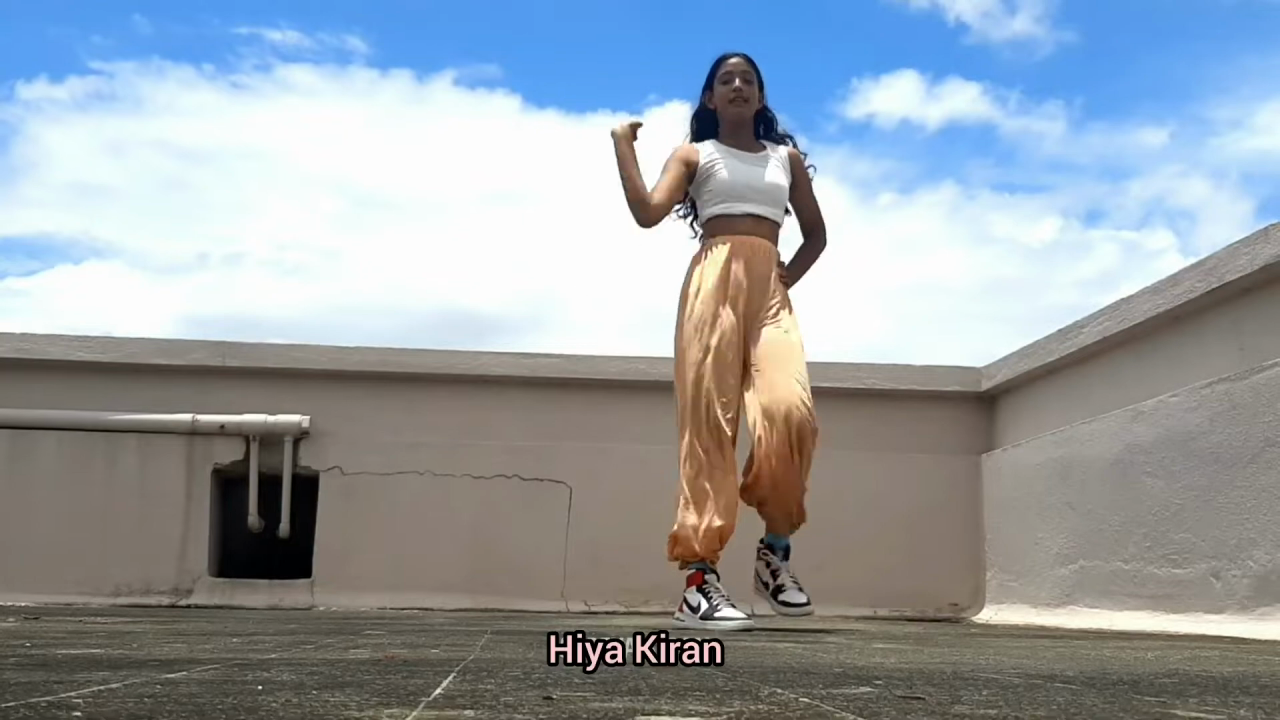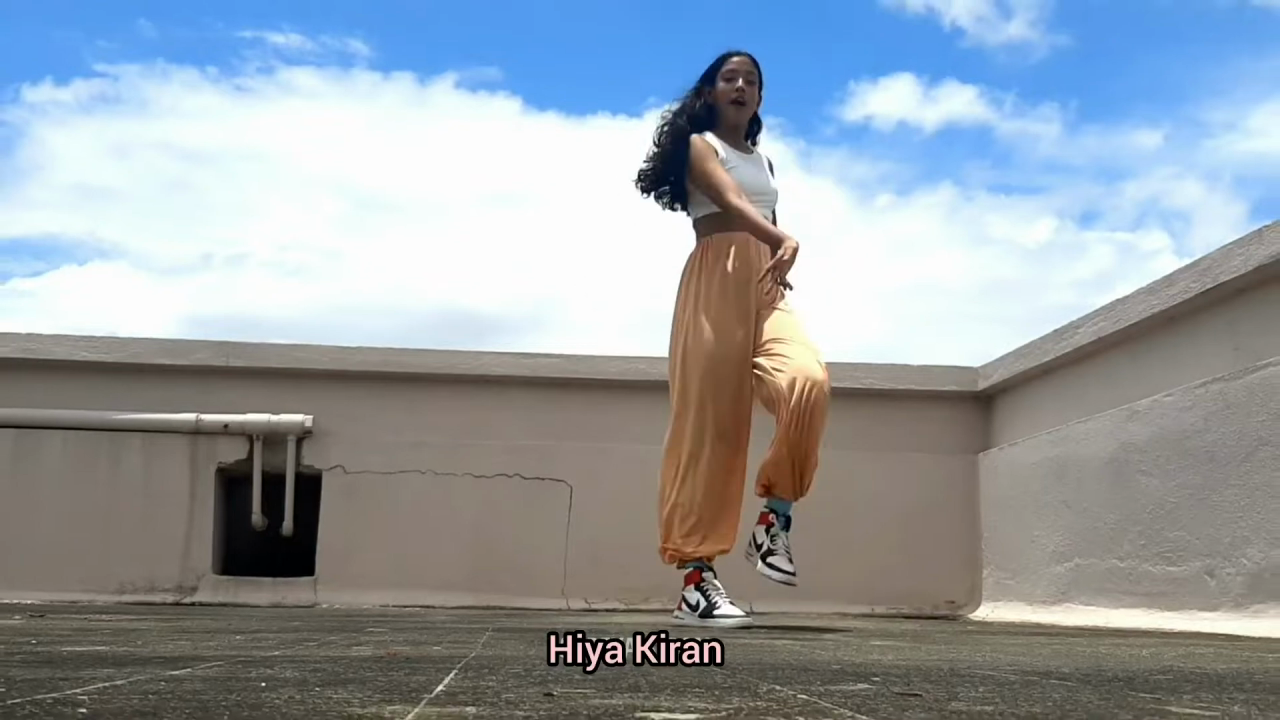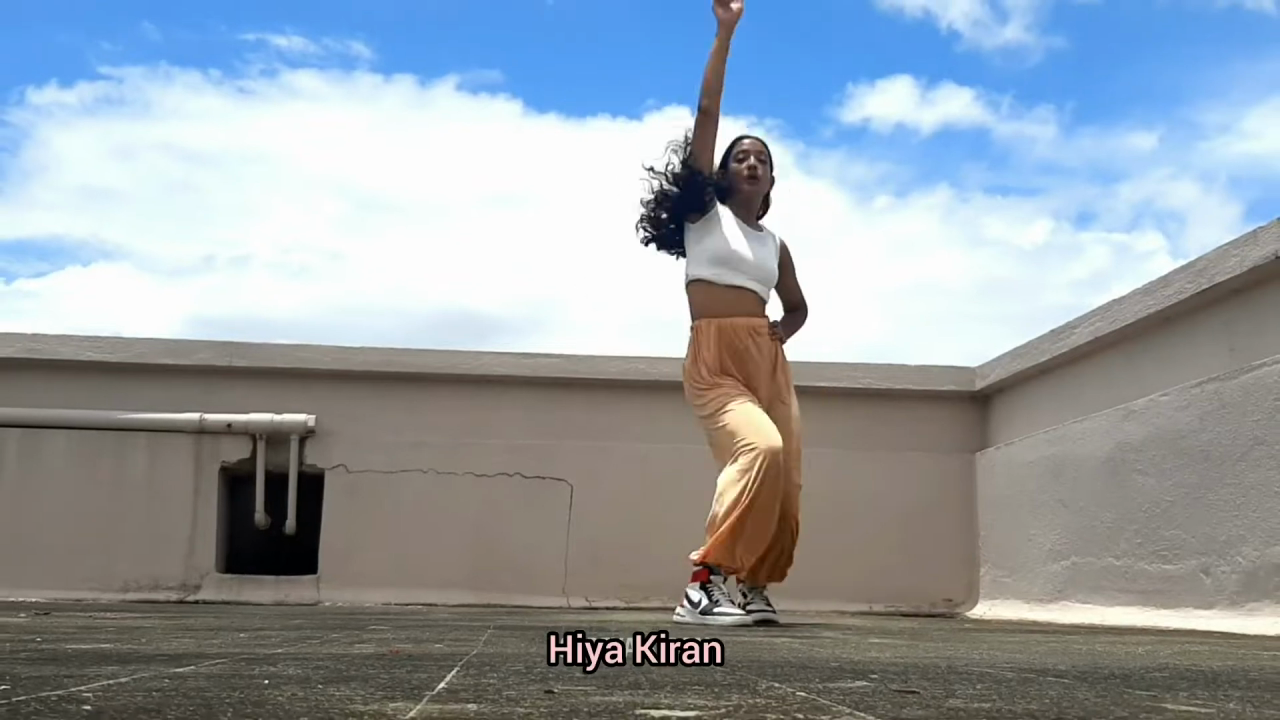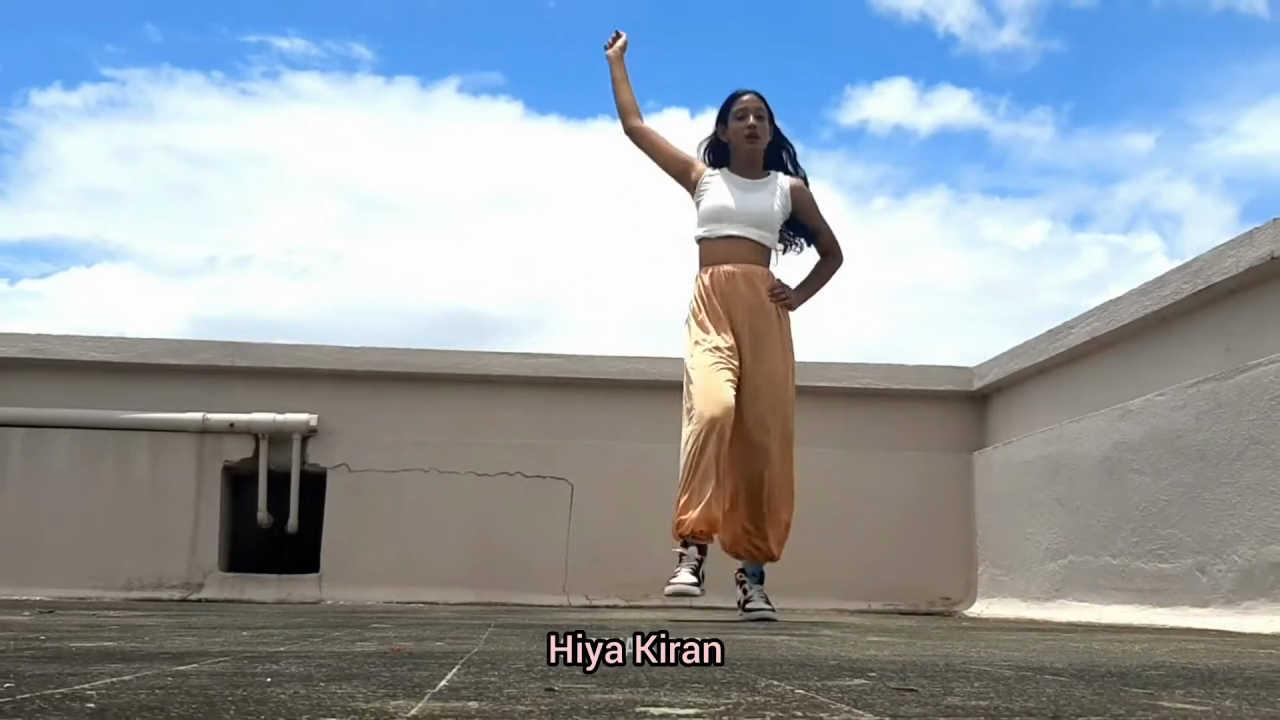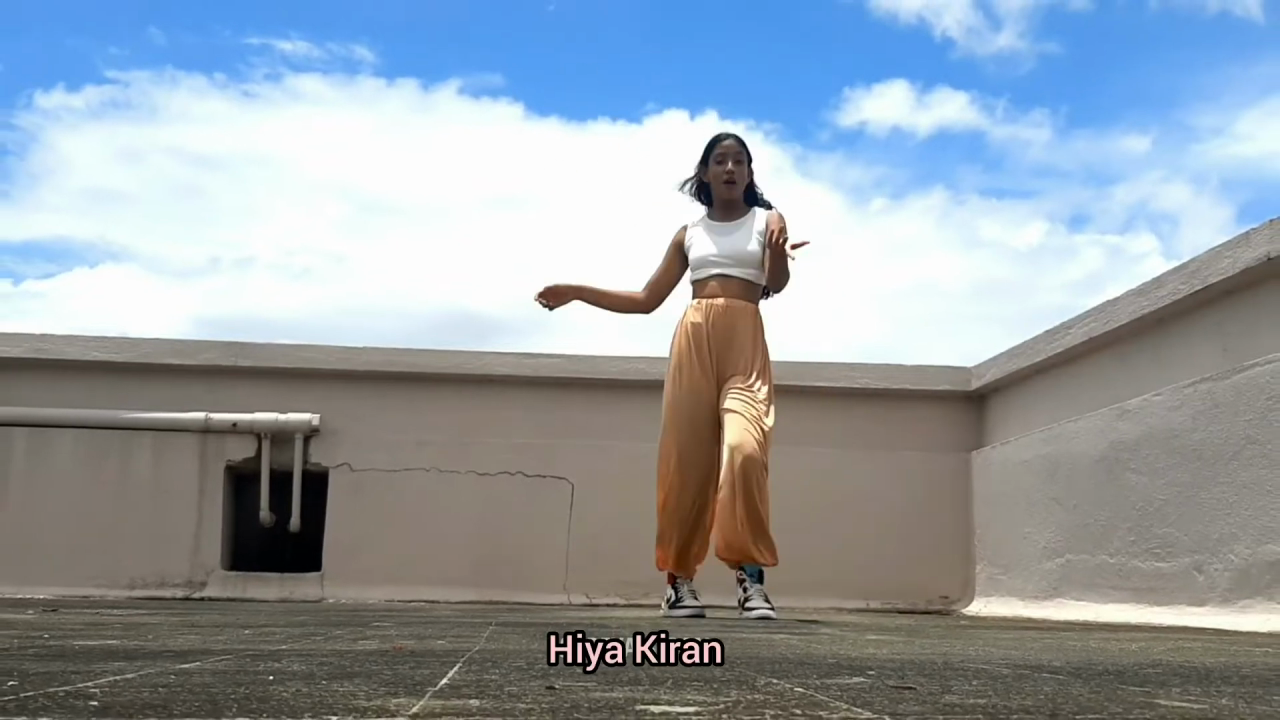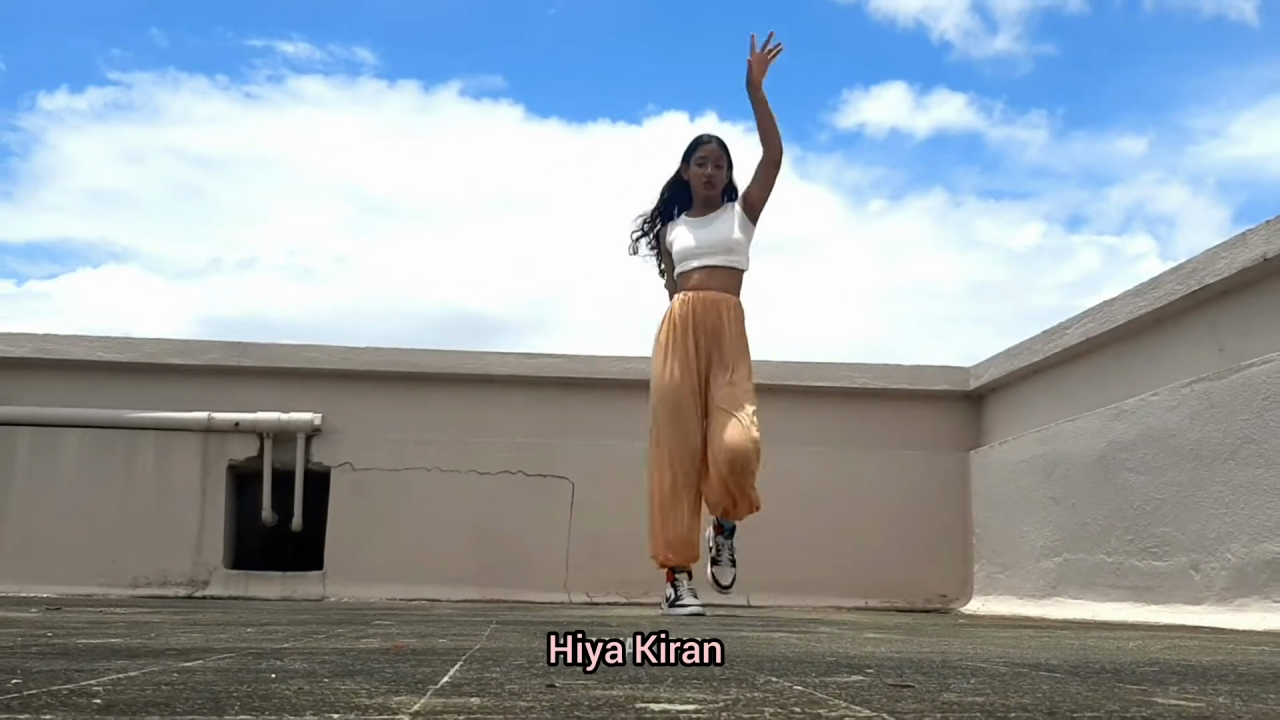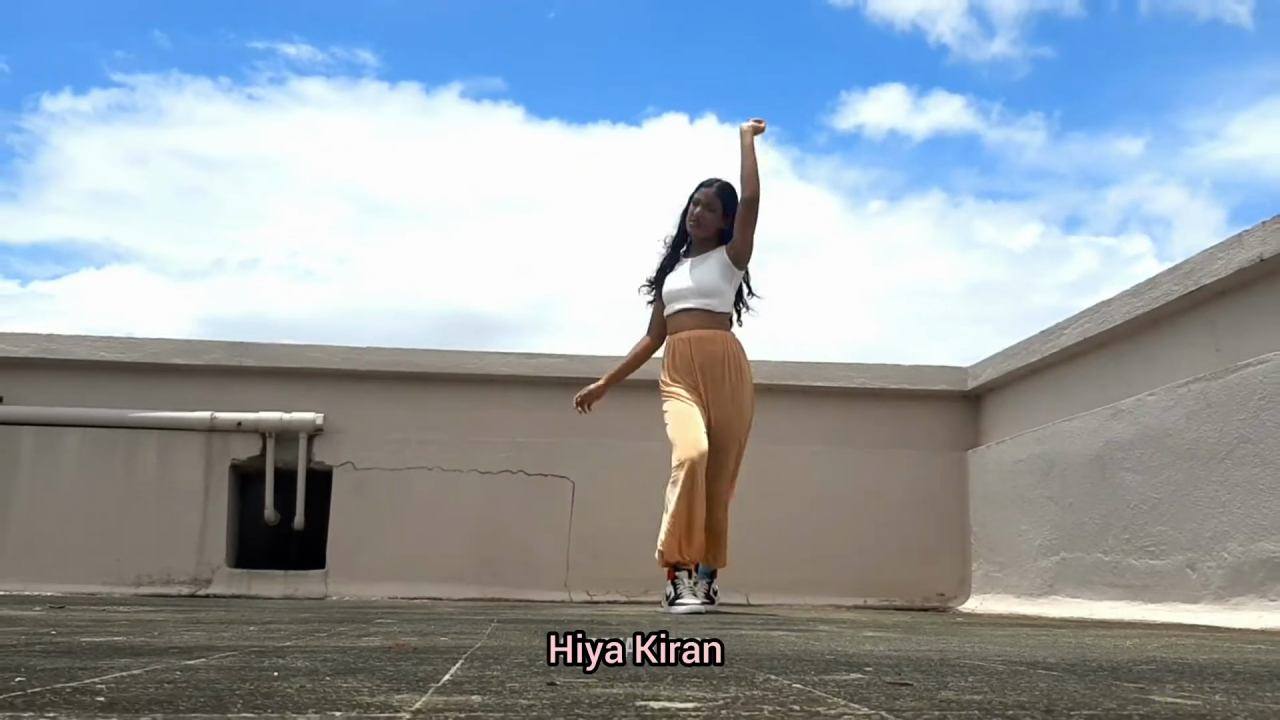
dt=0.3s
person 1, frame 1
left shoulder: (787, 157)
right shoulder: (694, 155)
left elbow: (815, 234)
right elbow: (647, 214)
left wrist: (784, 279)
right wrist: (623, 142)
left hip: (768, 289)
right hip: (714, 281)
left knee: (790, 410)
right knee: (708, 416)
left ankle: (776, 549)
right ankle: (699, 575)
person 1, frame 2
left shoulder: (762, 162)
right shoulder: (699, 144)
right elbow: (731, 198)
left wrist: (779, 251)
right wrist: (780, 240)
left hip: (765, 285)
right hip: (713, 281)
left knee: (807, 381)
right knee: (707, 420)
left ankle: (775, 520)
right ankle: (694, 574)
person 1, frame 3
left shoulder: (776, 244)
right shoulder: (705, 205)
left elbow: (798, 309)
right elbow: (707, 111)
left wrist: (775, 337)
left hip: (763, 358)
right hip: (713, 360)
left knee: (782, 487)
right knee: (760, 450)
left ankle: (751, 583)
right ankle: (703, 582)
person 1, frame 4
left shoulder: (791, 187)
right shoulder: (700, 175)
left elbow: (832, 251)
right elbow: (635, 128)
left wrist: (804, 290)
right wrist: (618, 61)
left hip: (766, 308)
right hip: (710, 305)
left knee: (765, 434)
right knee: (711, 412)
left ankle: (753, 570)
right ankle: (693, 545)
person 1, frame 5
left shoulder: (767, 220)
right shoulder: (688, 234)
left elbow: (776, 283)
right elbow: (645, 300)
left wrist: (777, 258)
right wrist: (579, 292)
left hip: (745, 340)
right hip: (694, 338)
left knee: (744, 452)
right knee: (684, 465)
left ankle: (752, 579)
right ankle: (677, 577)
person 1, frame 6
left shoulder: (744, 211)
right shoulder: (670, 227)
left elbow: (774, 156)
left wrist: (756, 85)
right wrist: (664, 362)
left hip: (728, 329)
right hip: (677, 330)
left knee: (739, 440)
right knee: (678, 448)
left ankle: (724, 527)
right ankle: (677, 573)
person 1, frame 7
left shoulder: (732, 256)
right shoulder: (672, 269)
left elbow: (751, 201)
right elbow: (652, 338)
left wrist: (746, 141)
right wrist: (603, 384)
left hip: (725, 366)
right hip: (676, 373)
left knee: (718, 476)
right knee: (690, 455)
left ankle: (705, 575)
right ankle: (679, 573)
